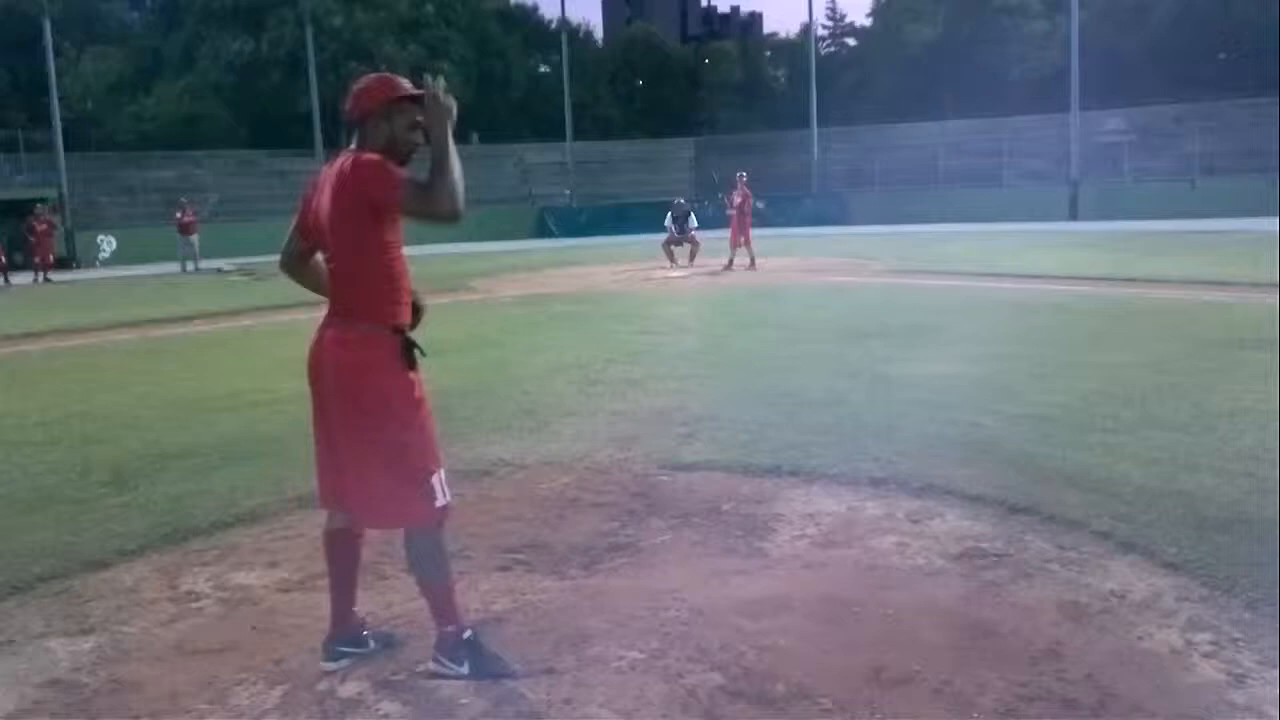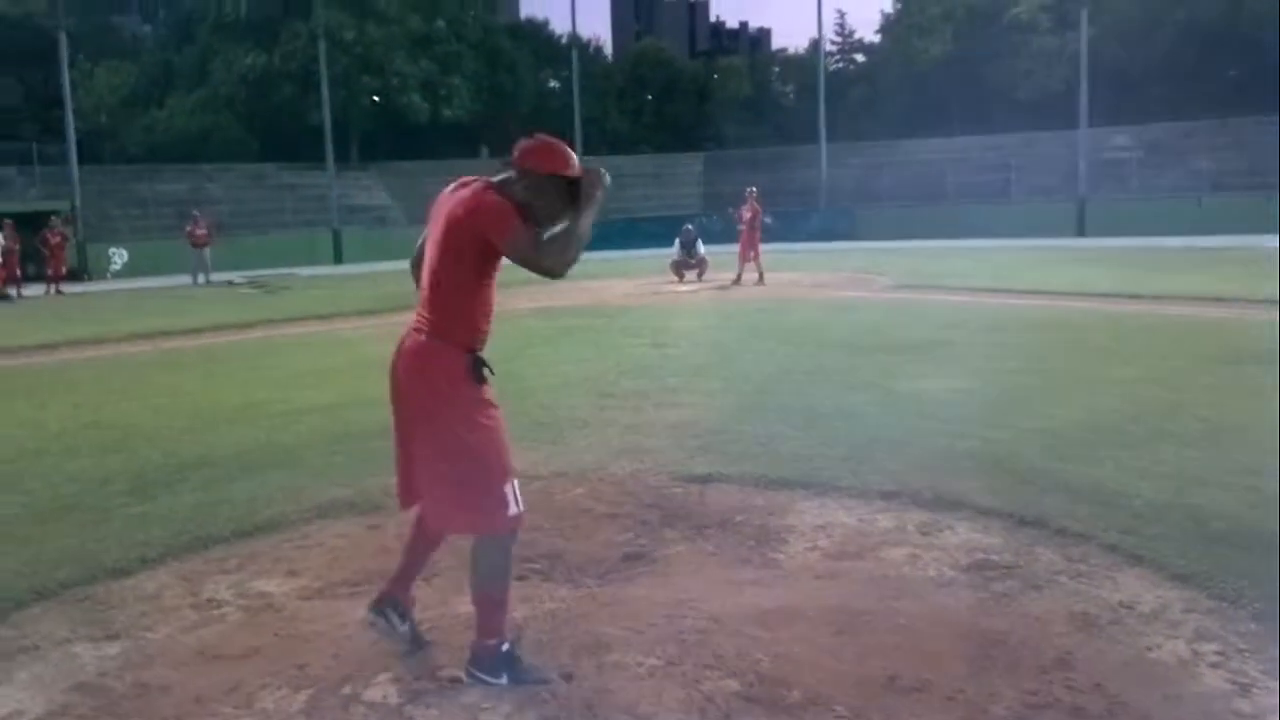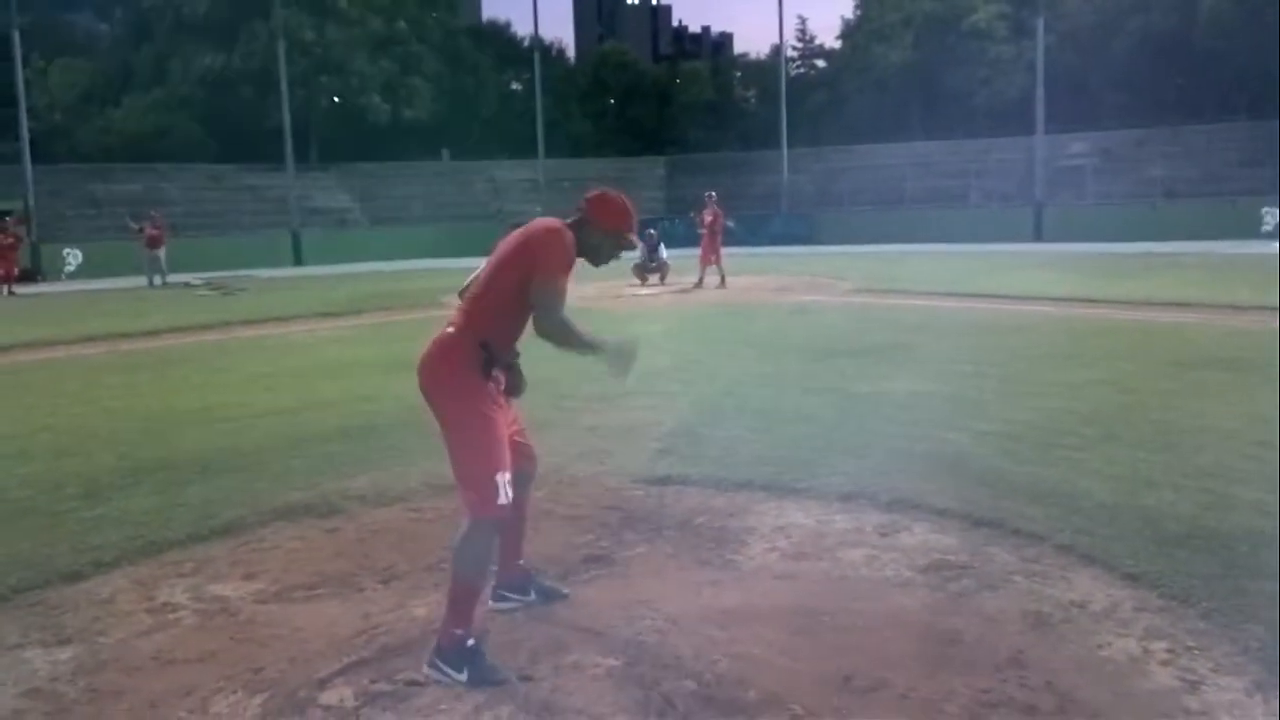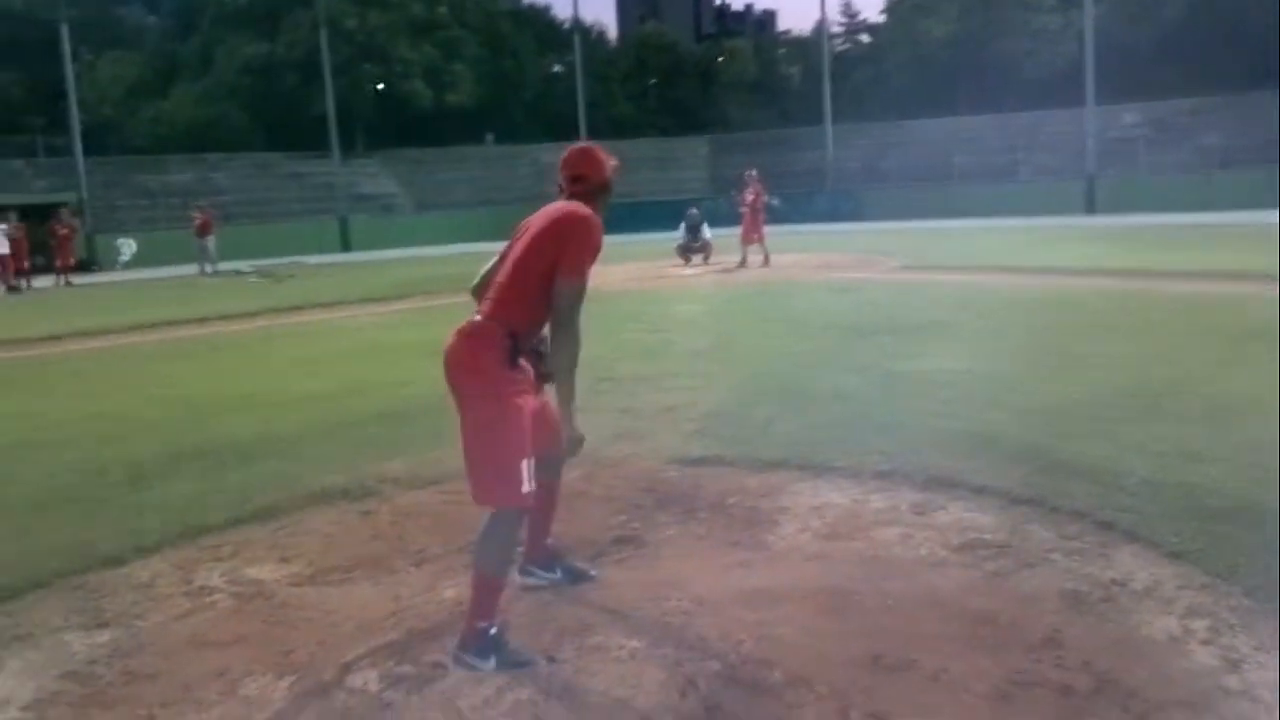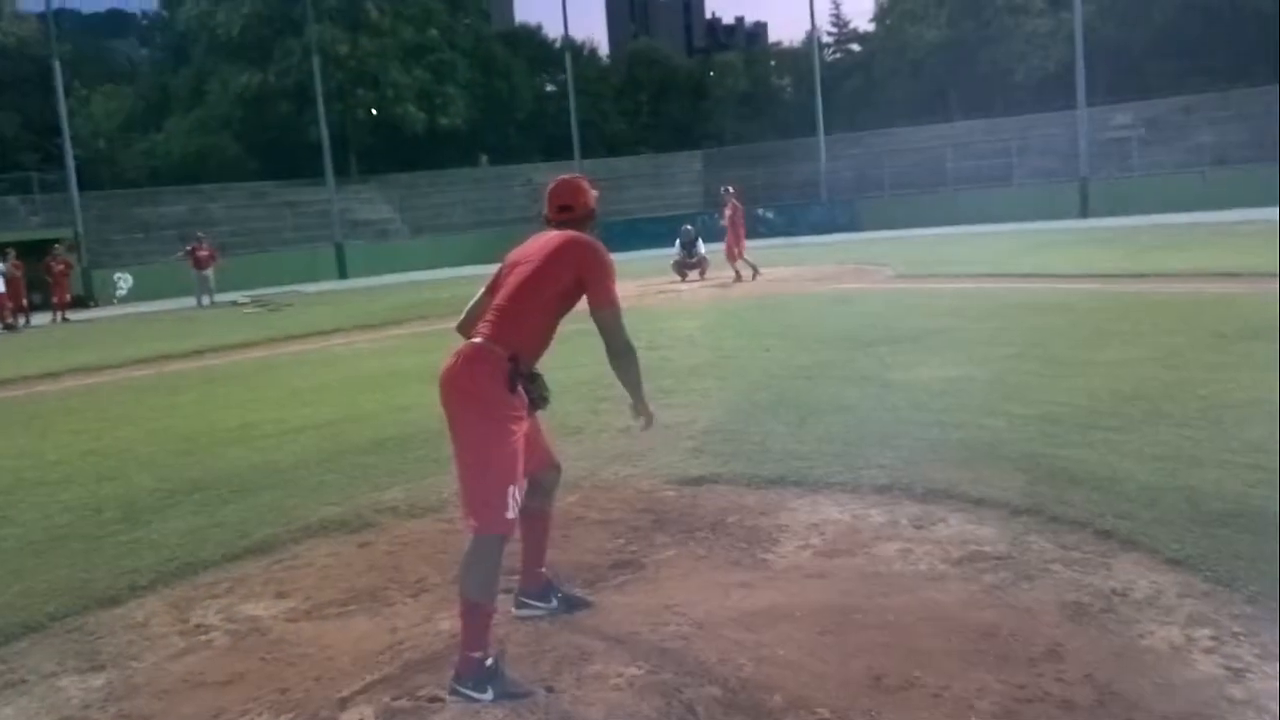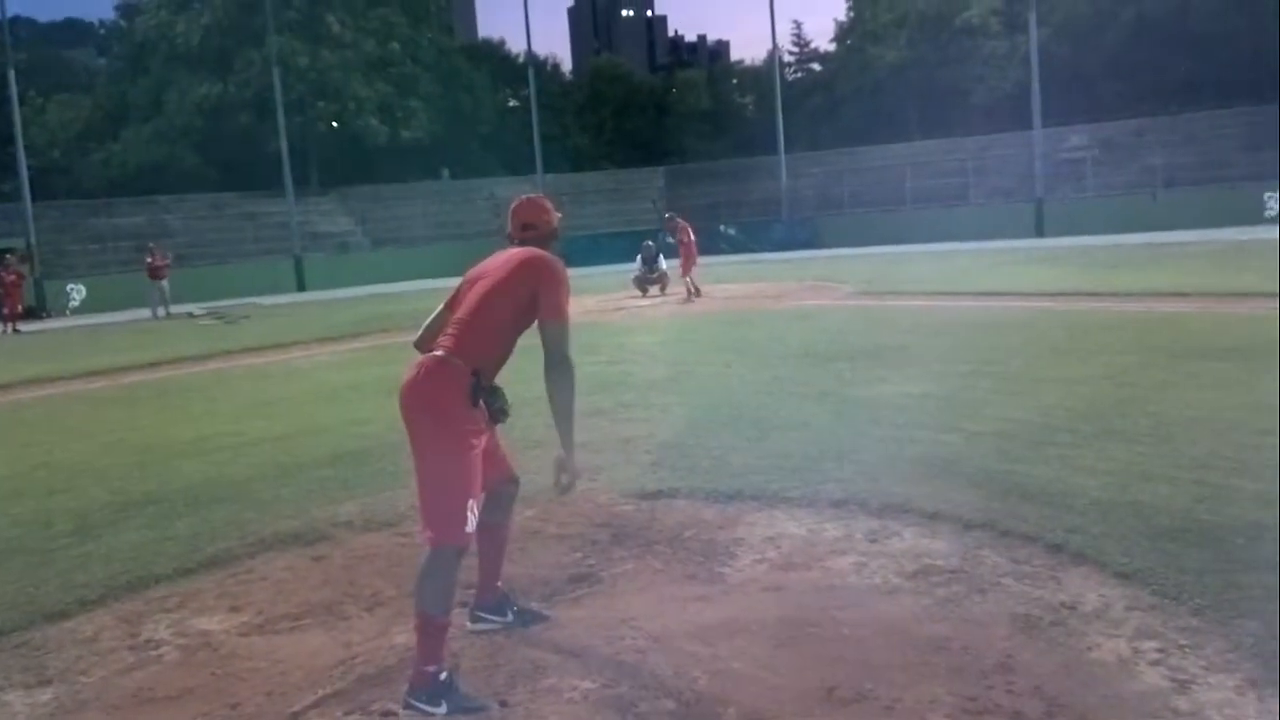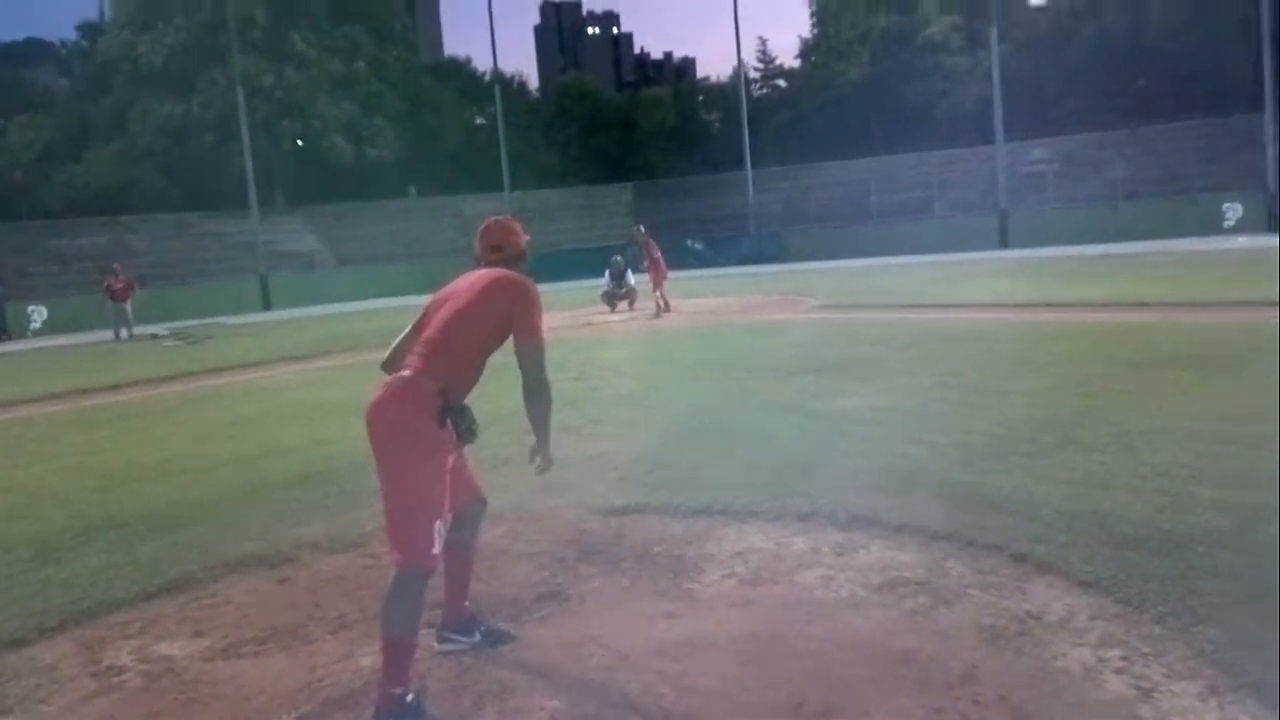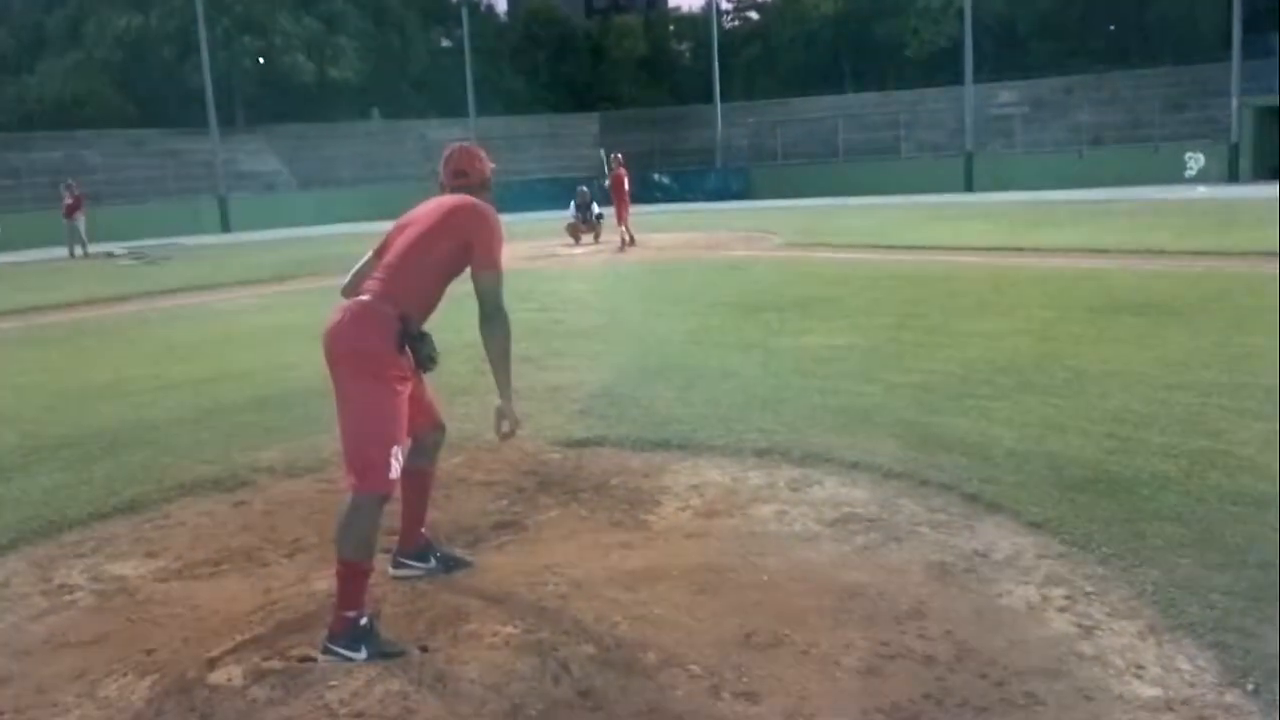
dt=0.7s
person 1, frame 1
left shoulder: (328, 178)
right shoulder: (368, 171)
left elbow: (294, 258)
right elbow: (448, 207)
right wrist: (443, 131)
left hip: (336, 346)
right hip: (376, 354)
left knee: (348, 498)
right knee: (424, 503)
left ankle: (344, 631)
right ankle: (454, 643)
person 1, frame 2
left shoulder: (459, 191)
right shoulder: (488, 205)
left elbow: (419, 263)
right elbow: (553, 262)
right wrist: (590, 203)
left hip: (420, 356)
right hip: (448, 369)
left knee: (444, 494)
right knee: (499, 514)
left ankle: (394, 601)
right ankle: (490, 653)
person 1, frame 3
left shoulder: (538, 237)
right shoulder: (556, 239)
left elbow: (473, 292)
right elbow: (548, 322)
right wrist: (606, 350)
left hip: (472, 362)
right hip: (461, 368)
left knee: (519, 466)
right knee: (489, 502)
left ankle: (511, 581)
right ankle: (452, 647)
person 1, frame 4
left shoulder: (545, 218)
right shoulder: (583, 223)
left elbow: (483, 287)
right elbow: (565, 320)
right wrist: (567, 410)
left hip: (497, 353)
right hip: (488, 360)
left knee: (549, 451)
right knee: (514, 497)
left ankle: (538, 559)
right ankle: (478, 637)
person 1, frame 5
left shoulder: (526, 249)
right shoulder: (587, 251)
left elbow: (467, 322)
right elbow: (616, 341)
right wrist: (639, 399)
left hip: (486, 375)
right hip: (484, 383)
left knee: (543, 474)
right knee: (495, 522)
left ankle: (534, 589)
right ankle: (473, 667)
person 1, frame 6
left shoulder: (490, 265)
right shoulder: (547, 267)
left elbow: (425, 338)
right elbow: (557, 362)
right wrist: (567, 448)
left hip: (444, 388)
right hip: (445, 396)
left knee: (501, 487)
right knee: (451, 536)
left ankle: (489, 602)
person 1, frame 7
left shoulder: (458, 288)
right shoulder: (518, 288)
left elbow: (392, 360)
right elbow: (534, 378)
right wrist: (543, 442)
left hip: (411, 408)
right hip: (413, 416)
left knee: (468, 508)
right knee: (419, 558)
left ankle: (456, 623)
person 1, frame 8
left shoulder: (423, 212)
right shoulder: (480, 215)
left elbow: (352, 284)
right elbow: (491, 312)
right wrist: (505, 398)
left hip: (367, 333)
right hip: (371, 342)
left knee: (427, 435)
right knee: (374, 483)
left ankle: (412, 550)
right ankle: (346, 627)
